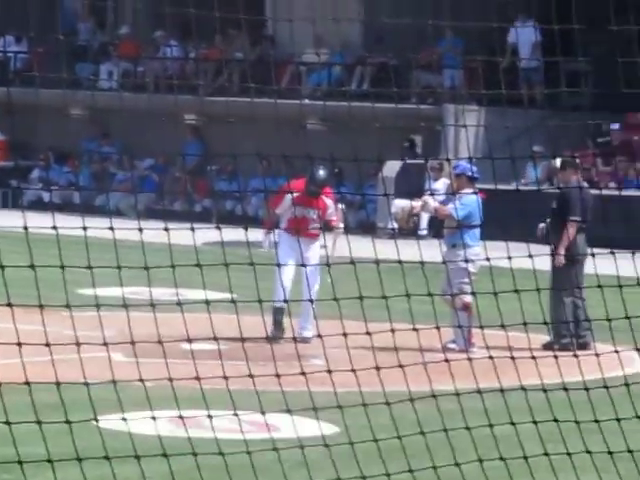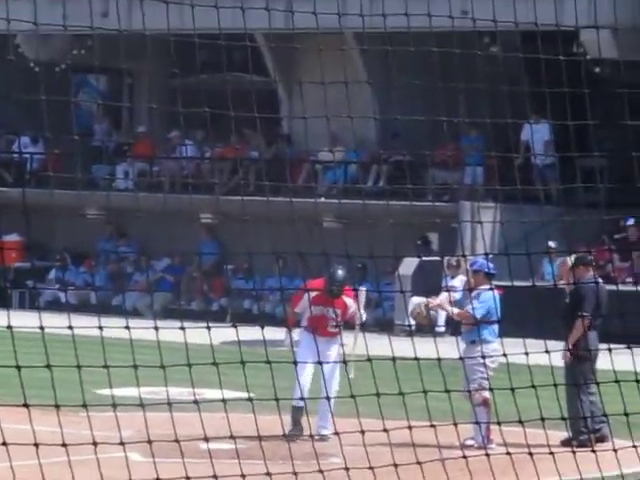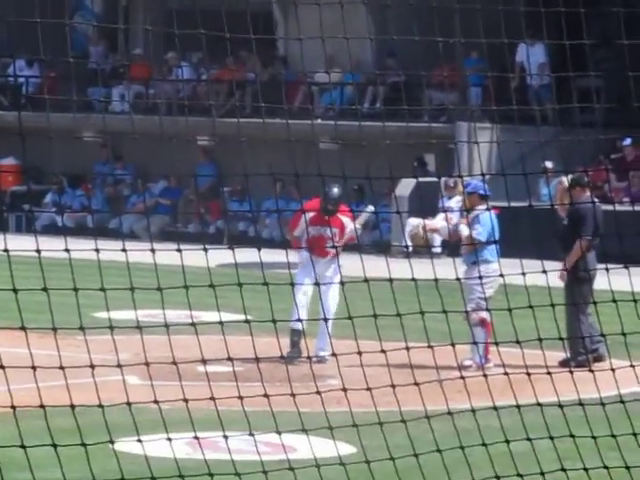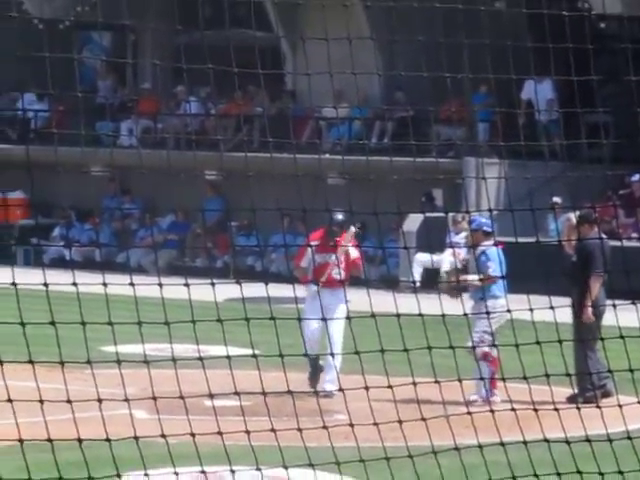
dt=0.4s
person 1, frame 1
left shoulder: (571, 191)
right shoulder: (581, 189)
left elbow: (573, 223)
left wrist: (560, 249)
right wrist: (548, 224)
left hip: (568, 247)
right hip: (577, 247)
left knee: (562, 293)
right knee: (575, 292)
left ankle: (564, 339)
right ankle: (582, 336)
person 1, frame 2
left shoulder: (585, 287)
right shoulder: (598, 285)
left elbow: (583, 319)
right elbow: (573, 293)
left wrist: (568, 344)
left hip: (581, 343)
right hip: (590, 341)
left knee: (577, 389)
right knee: (588, 388)
left ankle: (582, 436)
right ankle: (599, 430)
person 1, frame 3
left shoulder: (584, 208)
right shoulder: (590, 206)
left elbow: (583, 241)
right elbow: (564, 212)
left wrist: (566, 266)
left hip: (579, 265)
right hip: (583, 264)
left knee: (576, 310)
right knee: (581, 309)
left ankle: (581, 356)
right ankle: (596, 349)
person 1, frame 4
left shoulder: (594, 244)
right shoulder: (588, 243)
left elbow: (596, 277)
left wrist: (587, 304)
left hip: (589, 301)
right hip: (585, 300)
left knee: (584, 346)
right knee: (588, 344)
left ankle: (588, 392)
right ankle: (603, 386)
person 2, frame 1
left shoulder: (469, 199)
right shoulder: (460, 198)
left elbow: (445, 213)
right elbow: (441, 210)
left wrist: (430, 203)
right wrist: (422, 205)
left hip: (465, 252)
right hip: (455, 251)
left knee: (462, 295)
right knee: (451, 294)
left ankle: (465, 342)
right ankle: (461, 338)
person 2, frame 2
left shoulder: (487, 295)
right shoulder: (477, 294)
left elbow: (467, 316)
right elbow: (457, 308)
left wrist: (446, 307)
right wrist: (436, 303)
left hip: (484, 348)
right hip: (474, 348)
left knee: (480, 391)
right knee: (473, 391)
left ankle: (483, 438)
right ankle: (480, 435)
person 2, frame 3
left shoulder: (483, 216)
right shoulder: (474, 215)
left elbow: (473, 241)
right elbow: (462, 239)
left wrist: (462, 226)
left hip: (483, 269)
right hip: (475, 269)
left knee: (476, 312)
right knee: (478, 312)
left ankle: (480, 359)
right ankle: (481, 356)
person 2, frame 4
left shoulder: (489, 251)
right shoulder: (479, 251)
left elbow: (492, 278)
left wrist: (468, 279)
right wrist: (464, 280)
left hip: (491, 304)
right hip: (484, 304)
left knee: (478, 345)
right knee: (487, 347)
left ankle: (484, 393)
right ankle: (491, 391)
person 3, frame 1
left shoulder: (328, 198)
right shoulder: (292, 190)
left elbow: (331, 220)
right elbow: (273, 211)
left wrist: (337, 226)
right wrist: (268, 234)
left hip: (313, 243)
right hip: (289, 238)
left knee: (311, 286)
right knee: (284, 280)
left ankle: (305, 330)
right ankle: (277, 326)
person 3, frame 2
left shoulder: (348, 297)
right shoulder: (311, 289)
left elbow: (352, 317)
right elbow: (293, 310)
left hip: (332, 342)
right hip: (309, 337)
left knee: (330, 385)
right knee: (303, 380)
left ankle: (324, 429)
right ankle: (296, 425)
person 3, frame 3
left shoulder: (345, 216)
right shoulder: (308, 211)
left elbow: (350, 239)
right elbow: (294, 234)
left wrist: (353, 234)
right wrist: (301, 250)
left hip: (331, 263)
right hip: (309, 260)
left knee: (329, 306)
right knee: (301, 300)
left ankle: (322, 351)
right ankle: (295, 347)
person 3, frame 4
left shoulder: (349, 242)
right shoulder: (313, 241)
left elbow: (358, 271)
right elbow: (300, 268)
left wrist: (350, 255)
right wrist: (309, 283)
left hip: (337, 294)
right hip: (315, 292)
left knee: (335, 338)
right knee: (310, 335)
left ankle: (330, 384)
right ankle: (315, 367)
